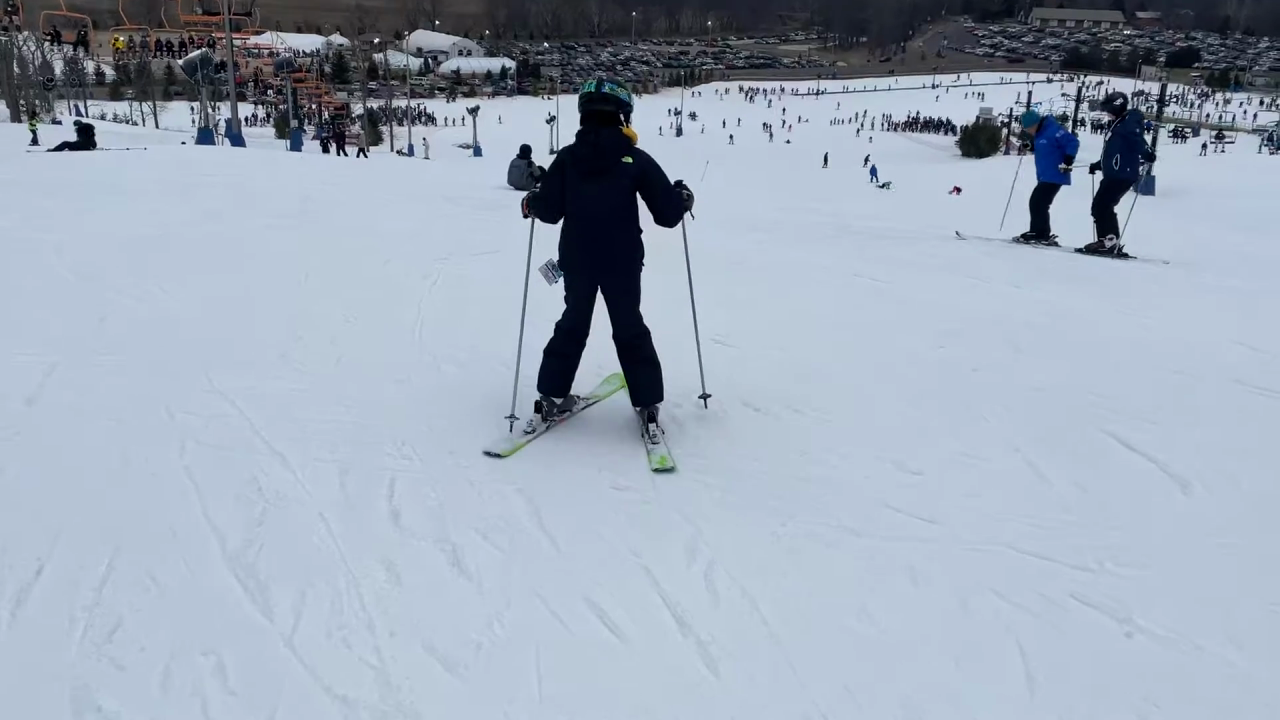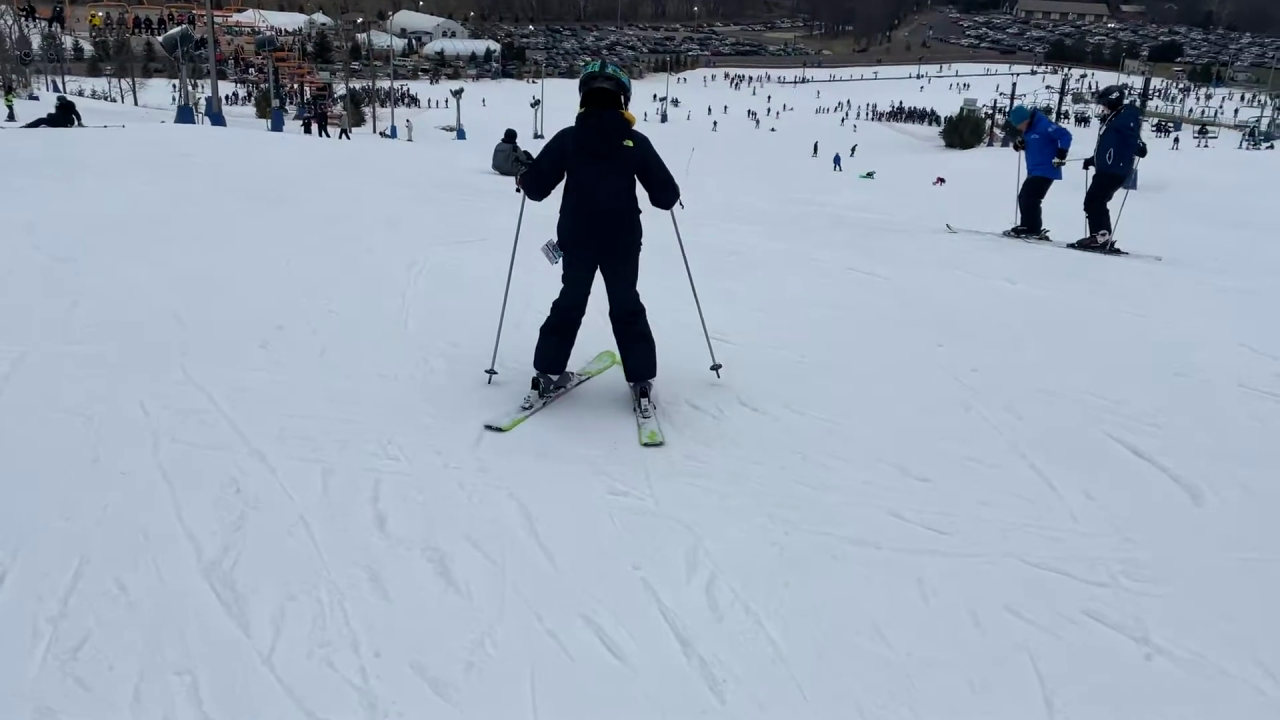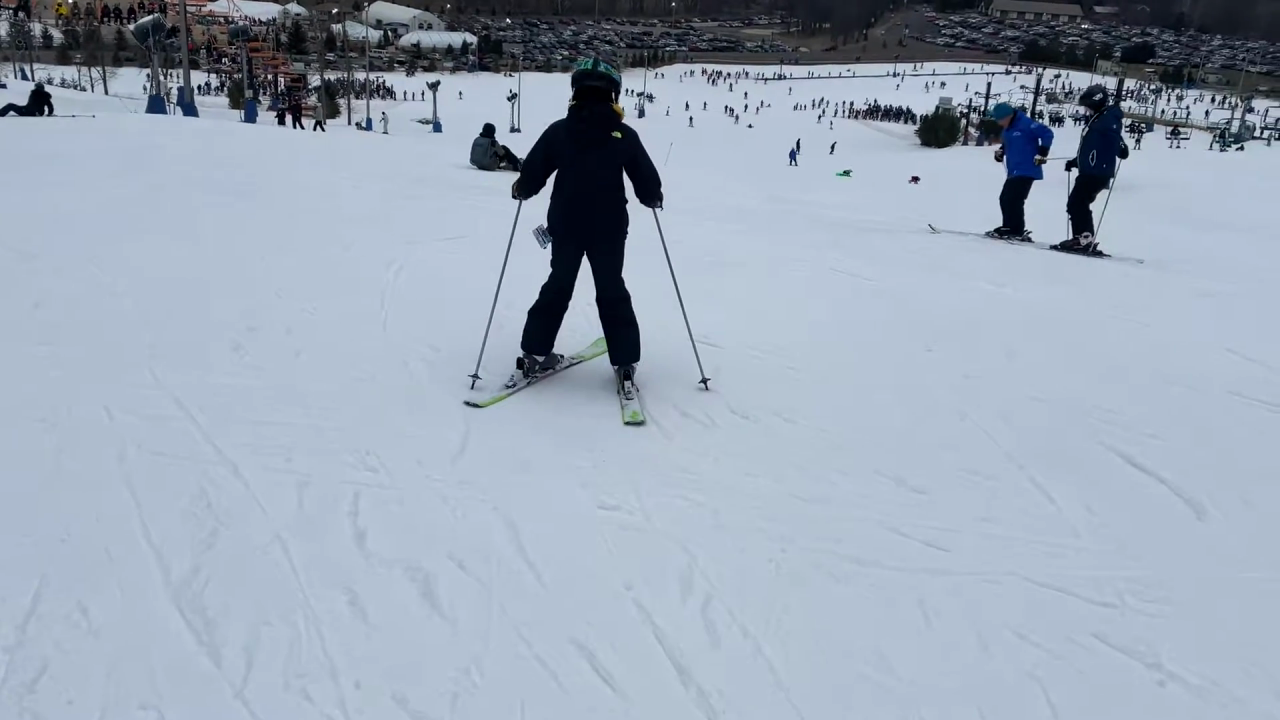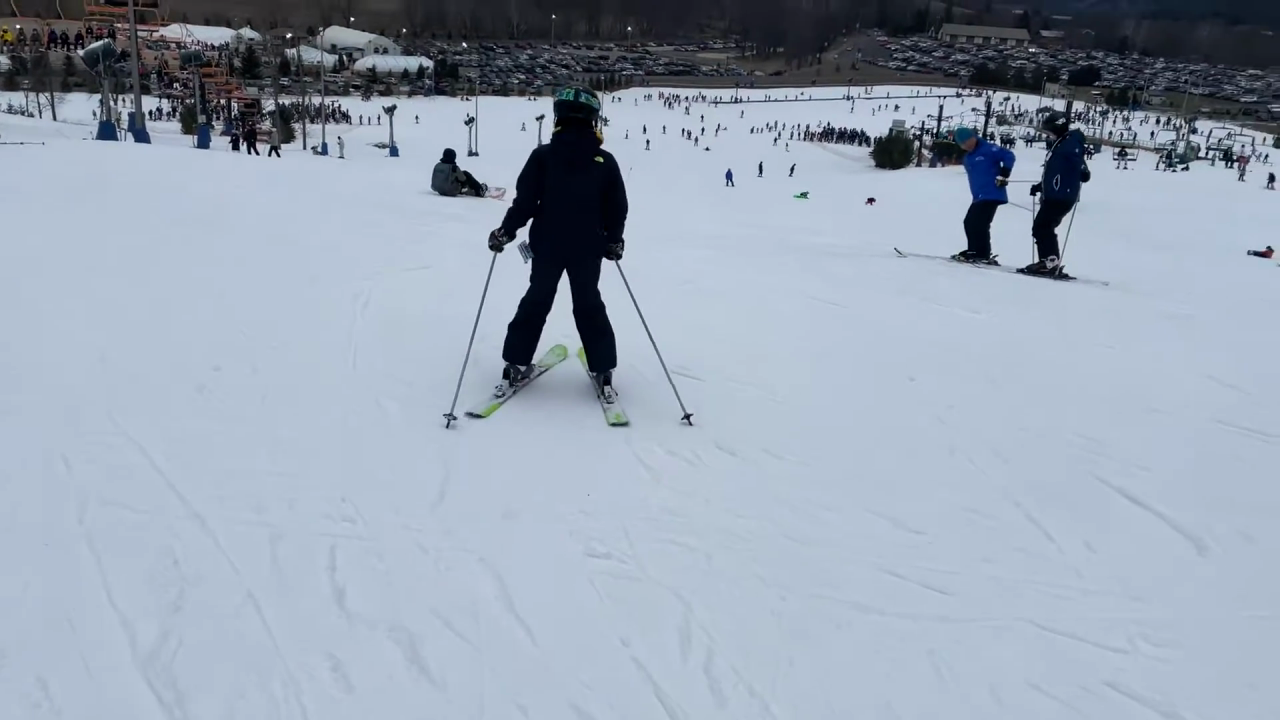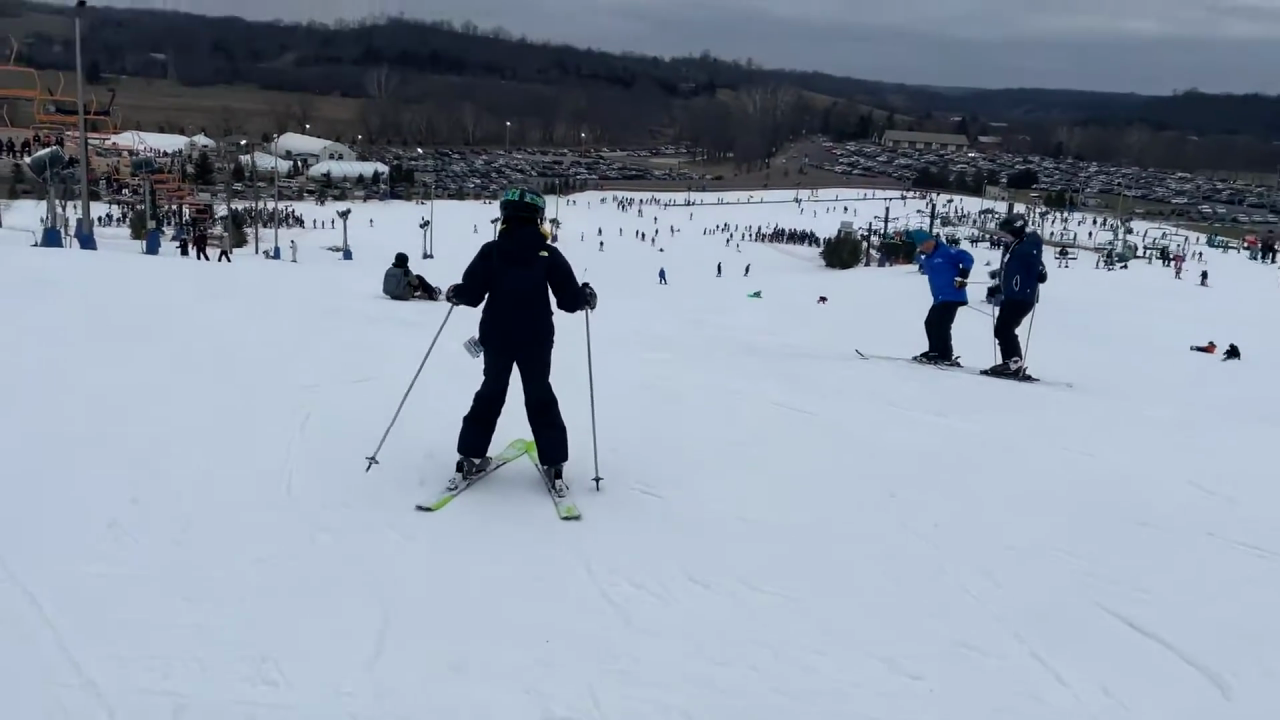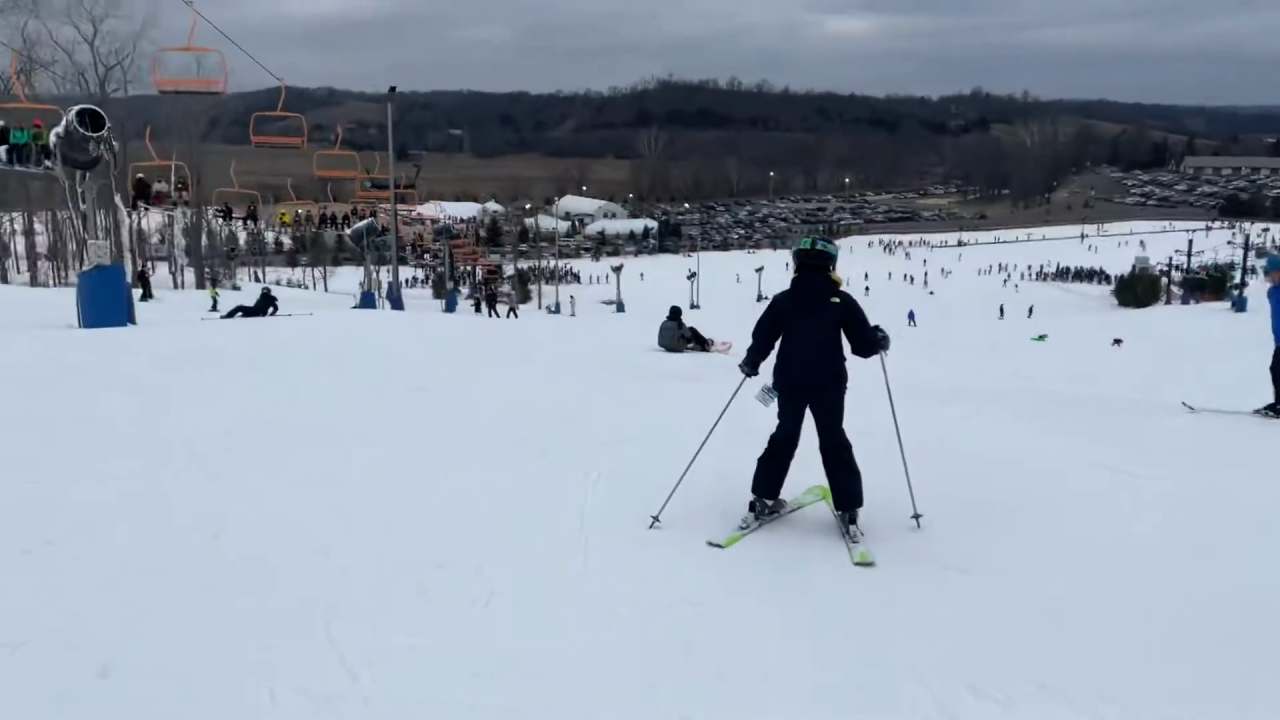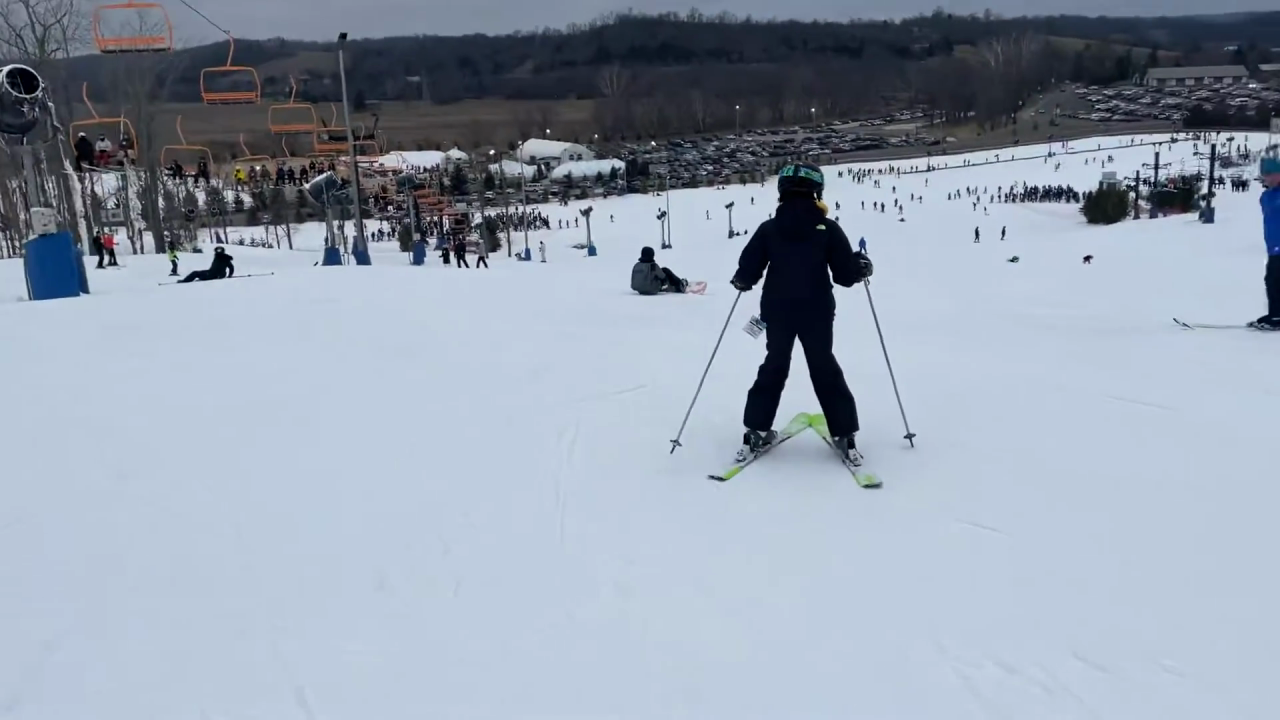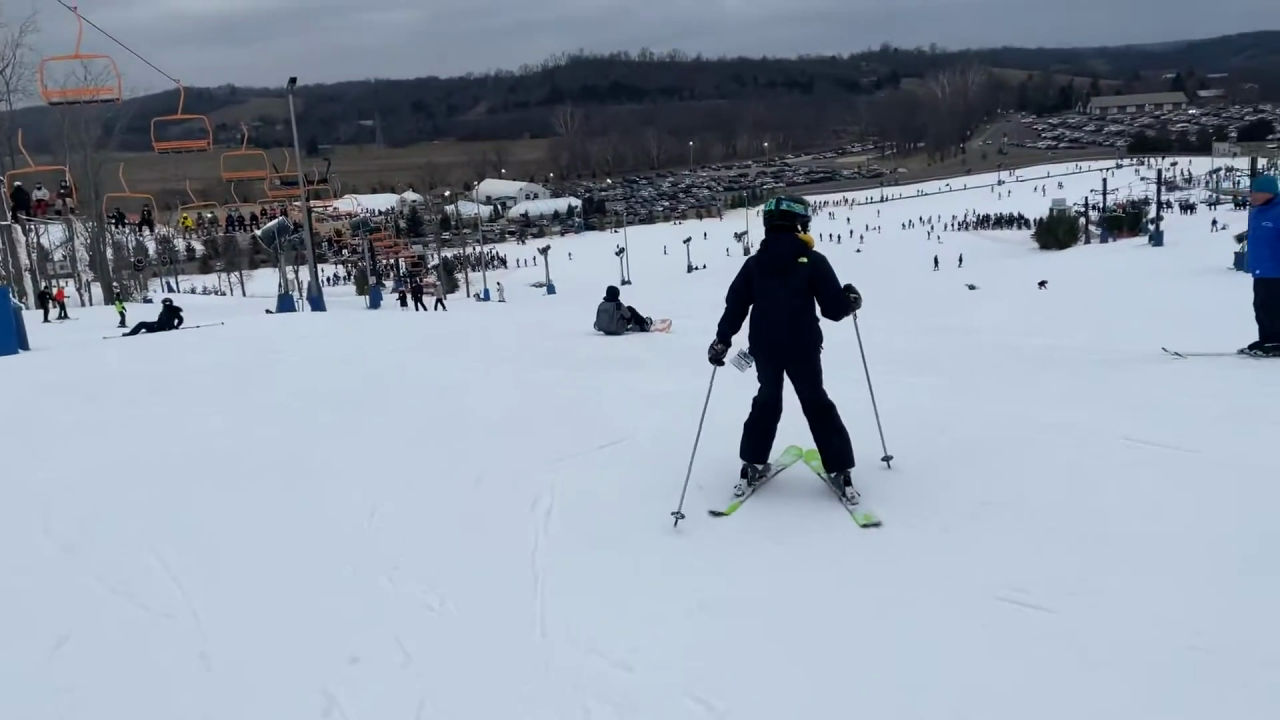
dt=0.5s
person 1, frame 1
left shoulder: (568, 156)
right shoulder: (637, 159)
left elbow: (550, 209)
right elbow: (667, 213)
left wrist: (531, 203)
right wrist: (682, 199)
left hip: (576, 259)
right hip: (622, 261)
left knee: (573, 323)
right knee: (630, 329)
left ankle: (552, 395)
right ankle: (647, 403)
person 1, frame 2
left shoulder: (567, 139)
right shoulder: (635, 142)
left elbow: (536, 187)
right elbow: (664, 195)
left wrist: (523, 180)
right wrist: (672, 194)
left hip: (576, 240)
right hip: (622, 242)
left knee: (569, 303)
right knee: (627, 307)
left ankle: (548, 373)
right ankle: (641, 380)
person 1, frame 3
left shoulder: (559, 131)
right shoulder: (624, 135)
left elbow: (533, 174)
right elbow: (647, 182)
left wrist: (522, 190)
right wrist: (653, 198)
left hip: (566, 226)
right hip: (609, 229)
left knee: (557, 287)
right knee: (612, 293)
left ankle: (535, 354)
right ankle: (625, 364)
person 1, frame 4
left shoulder: (543, 155)
right shoulder: (604, 160)
left elbow: (525, 200)
right elbow: (616, 207)
left wrist: (506, 231)
right wrist: (613, 241)
left hip: (547, 244)
right hip: (588, 247)
left knee: (536, 301)
right knee: (590, 306)
left ankle: (516, 366)
right ankle: (603, 372)
person 1, frame 5
left shoulder: (491, 250)
right shoulder: (549, 254)
left elbow: (473, 292)
right elbow: (569, 299)
left wrist: (455, 294)
right wrist: (587, 297)
left hip: (496, 337)
right hip: (536, 339)
left knee: (490, 394)
right knee: (540, 397)
left ankle: (470, 458)
right ankle: (553, 465)
person 1, frame 6
left shoulder: (783, 300)
right shoulder: (842, 301)
left elbow: (763, 338)
right elbow: (863, 345)
left wrist: (751, 363)
right wrist: (880, 341)
left hip: (789, 383)
right hip: (828, 385)
left knee: (784, 437)
right knee: (834, 442)
left ankle: (764, 499)
right ankle: (848, 510)
person 1, frame 7
left shoulder: (768, 228)
right shoulder: (828, 229)
left elbow: (749, 268)
right elbow: (846, 275)
left wrist: (741, 280)
right wrist: (862, 267)
left hip: (777, 312)
right hip: (817, 313)
left knee: (774, 366)
right knee: (825, 369)
left ankle: (756, 431)
right ankle: (845, 435)
person 1, frame 8
left shoulder: (754, 263)
right shoulder: (813, 261)
left elbow: (736, 305)
right elbow: (833, 309)
left wrist: (722, 339)
right wrist: (851, 301)
left hip: (764, 347)
right hip: (803, 347)
left knee: (767, 401)
right knee: (817, 404)
left ankle: (753, 465)
right ankle: (840, 471)
